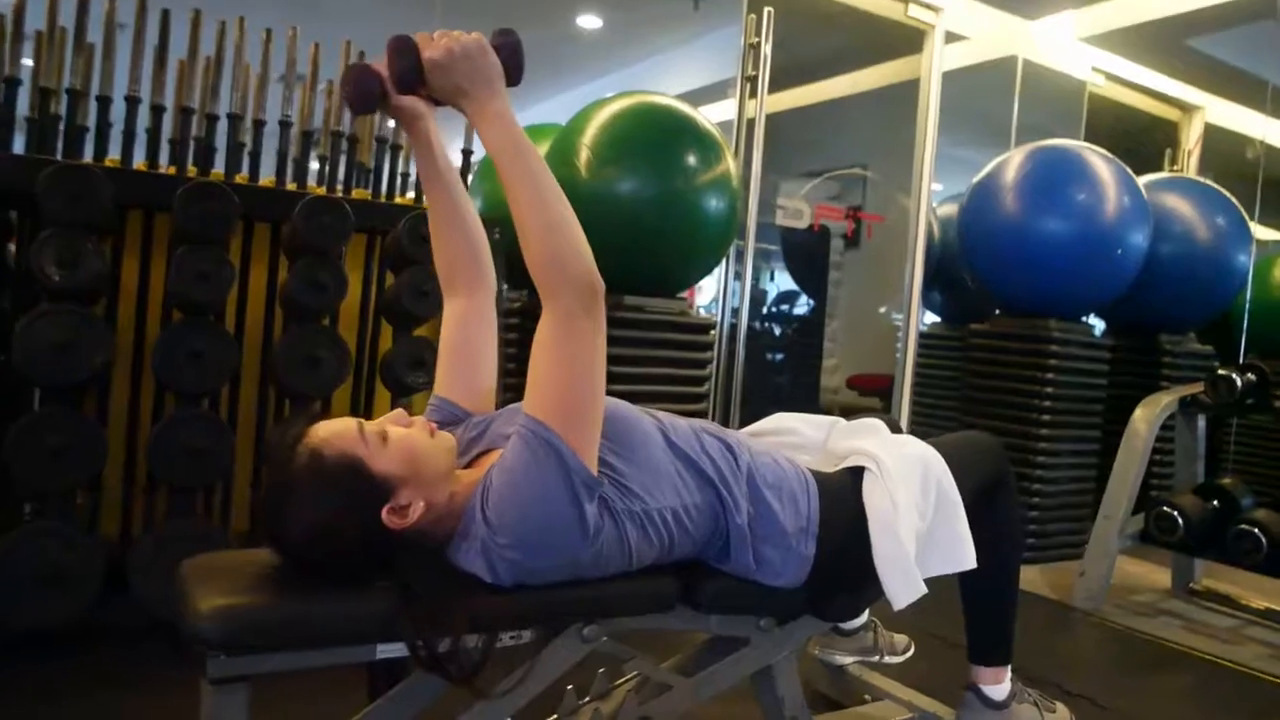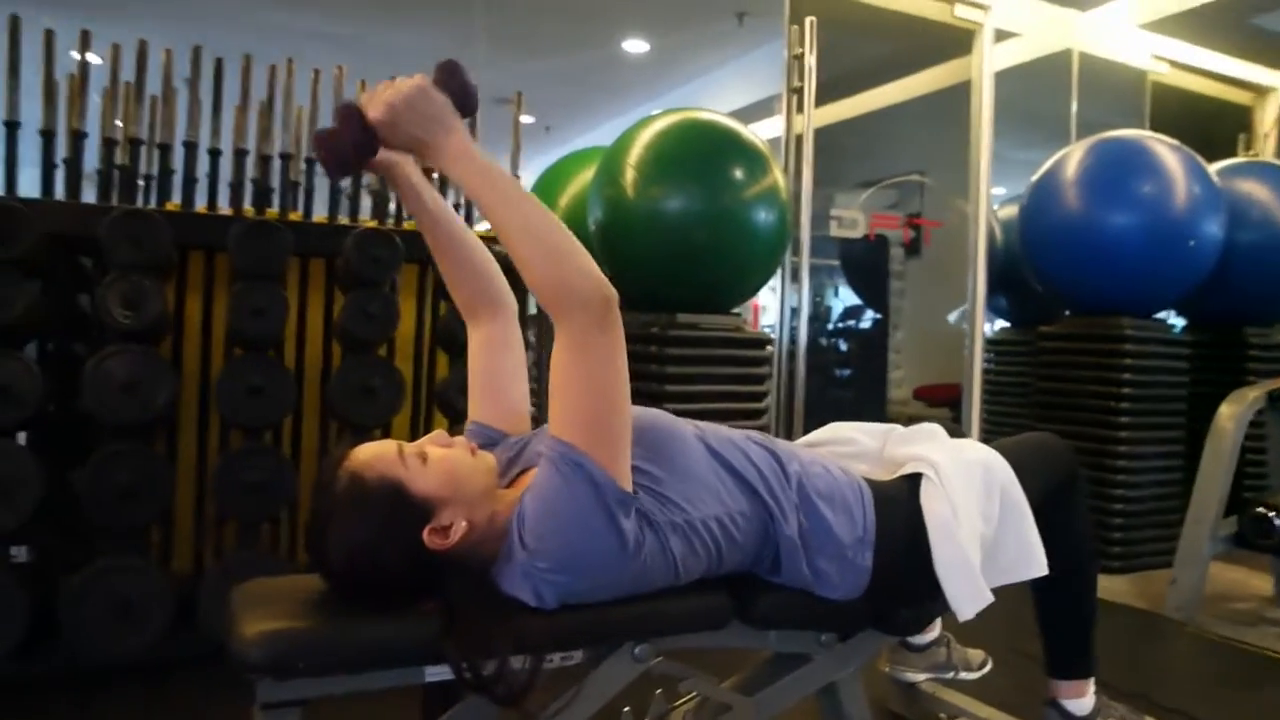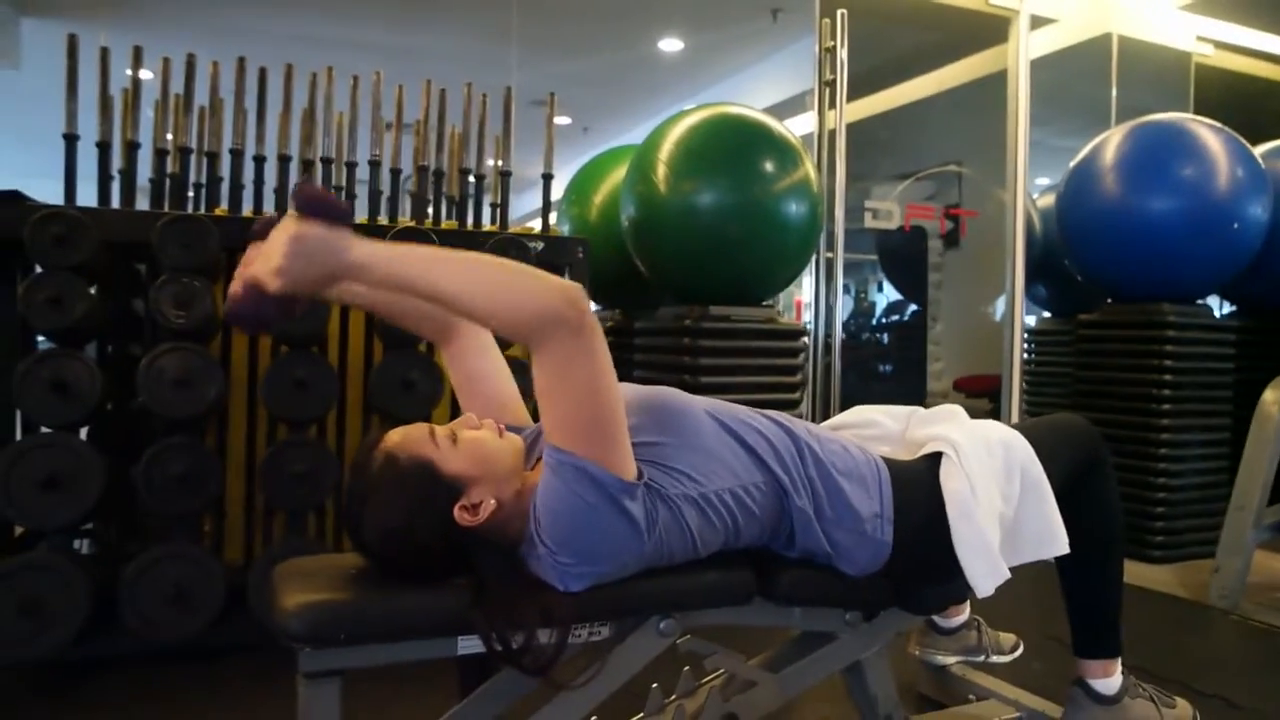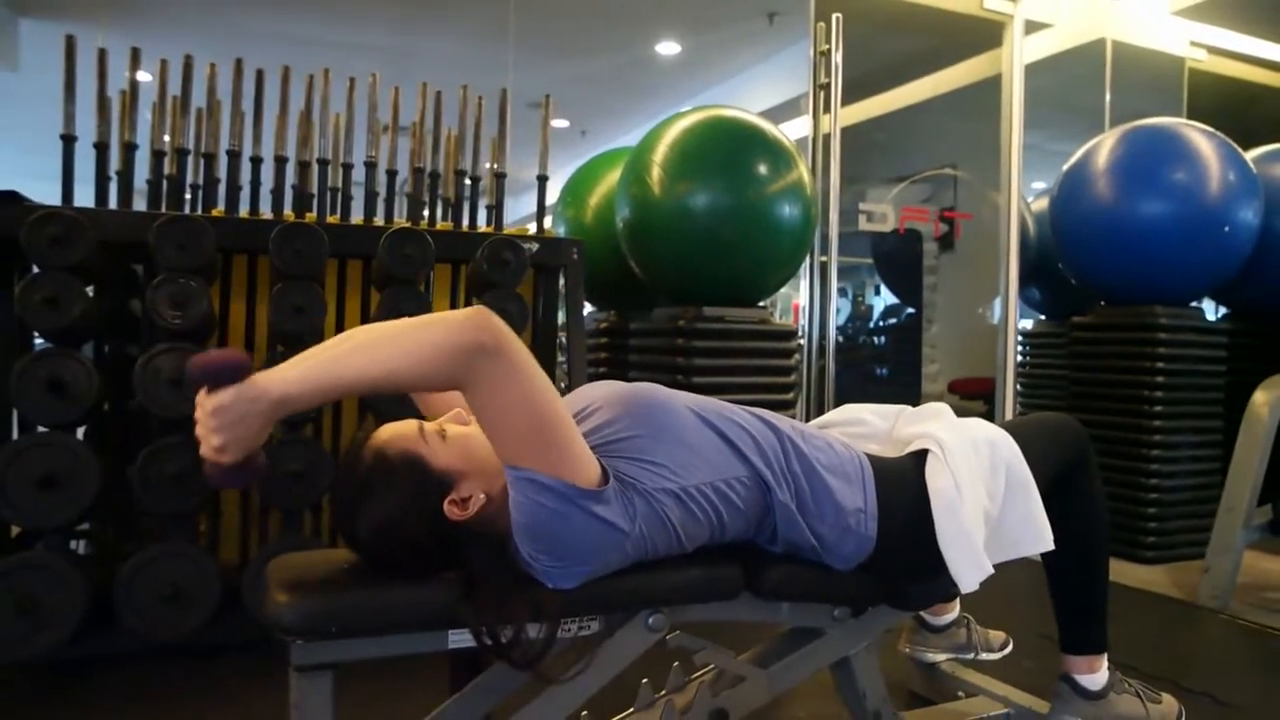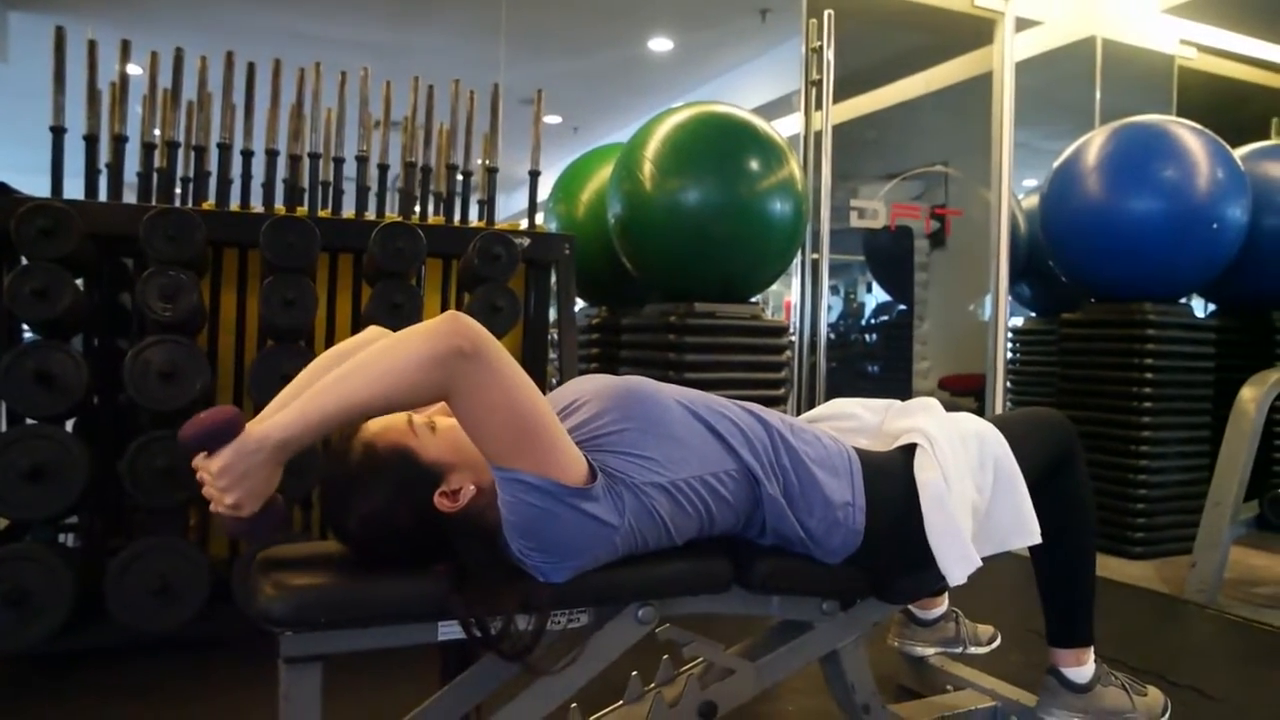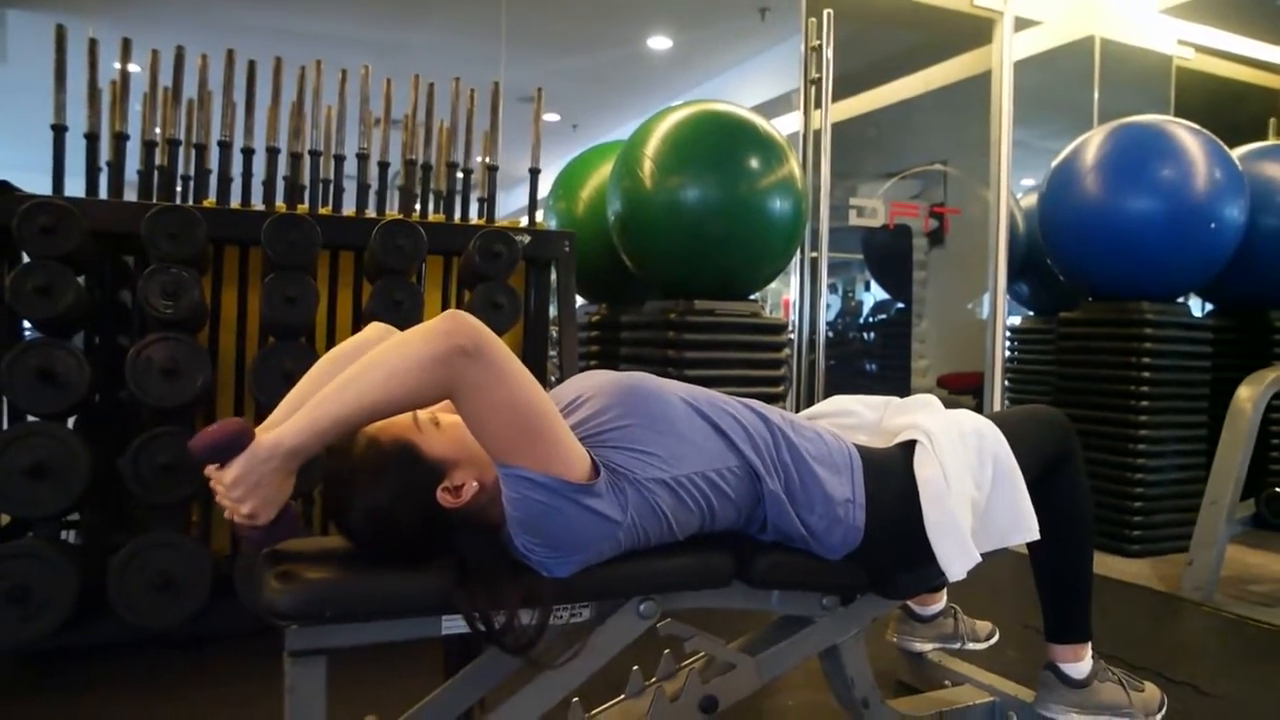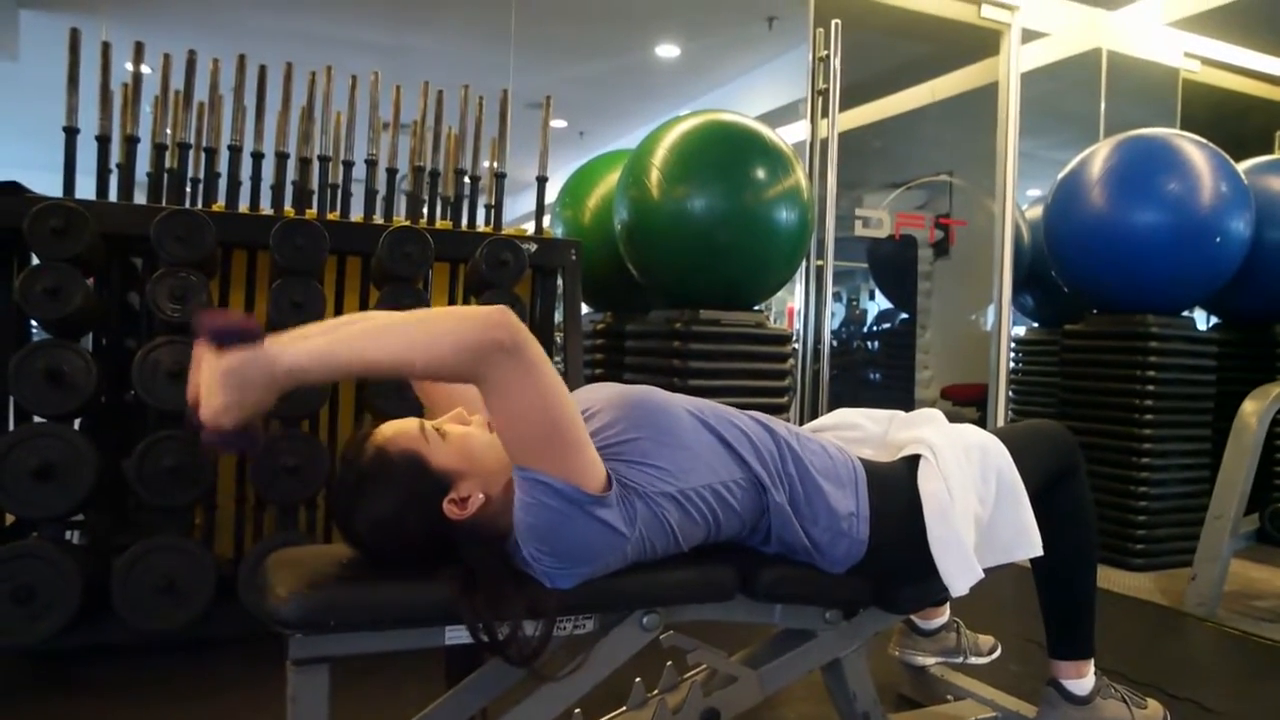
dt=0.5s
person 1, frame 1
left shoulder: (454, 447)
right shoulder: (527, 520)
left elbow: (470, 289)
right elbow: (577, 294)
left wrist: (422, 133)
right wrist: (487, 106)
right hip: (794, 531)
left knee: (853, 436)
right knee: (984, 460)
left ankle: (846, 626)
person 1, frame 2
left shoulder: (496, 470)
right shoulder: (561, 539)
left elbow: (492, 314)
right elbow: (589, 309)
left wrist: (406, 178)
right wrist: (447, 143)
right hip: (851, 542)
left knee: (921, 444)
right knee: (1050, 464)
left ankle: (919, 639)
person 1, frame 3
left shoulder: (521, 481)
right shoulder: (577, 525)
left elbow: (458, 323)
right elbow: (563, 312)
left wrist: (336, 276)
right wrist: (346, 253)
right hip: (871, 516)
right knee: (1077, 443)
left ankle: (947, 626)
person 1, frame 4
left shoulder: (496, 484)
right shoulder: (561, 526)
left elbow: (445, 352)
right elbow: (479, 337)
left wrist: (274, 383)
right wrist: (267, 393)
right hip: (861, 512)
left knee: (934, 422)
right knee: (1061, 443)
left ankle: (936, 622)
person 1, frame 5
left shoulder: (491, 473)
right shoulder: (551, 519)
left elbow: (379, 340)
right elbow: (457, 342)
left wrist: (261, 425)
right wrist: (265, 445)
right hip: (850, 507)
right knee: (1053, 437)
left ankle: (926, 617)
person 1, frame 6
left shoulder: (487, 473)
right shoulder: (555, 514)
left elbow: (384, 338)
right elbow: (456, 340)
left wrist: (266, 431)
right wrist: (277, 453)
right hip: (850, 504)
left knee: (923, 414)
right knee: (1047, 434)
left ankle: (926, 613)
person 1, frame 7
left shoulder: (501, 484)
right shoulder: (558, 527)
left elbow: (452, 352)
right elbow: (497, 338)
left wrist: (270, 356)
right wrist: (271, 360)
right hip: (849, 517)
left knee: (924, 428)
right knee: (1052, 448)
left ankle: (928, 626)
